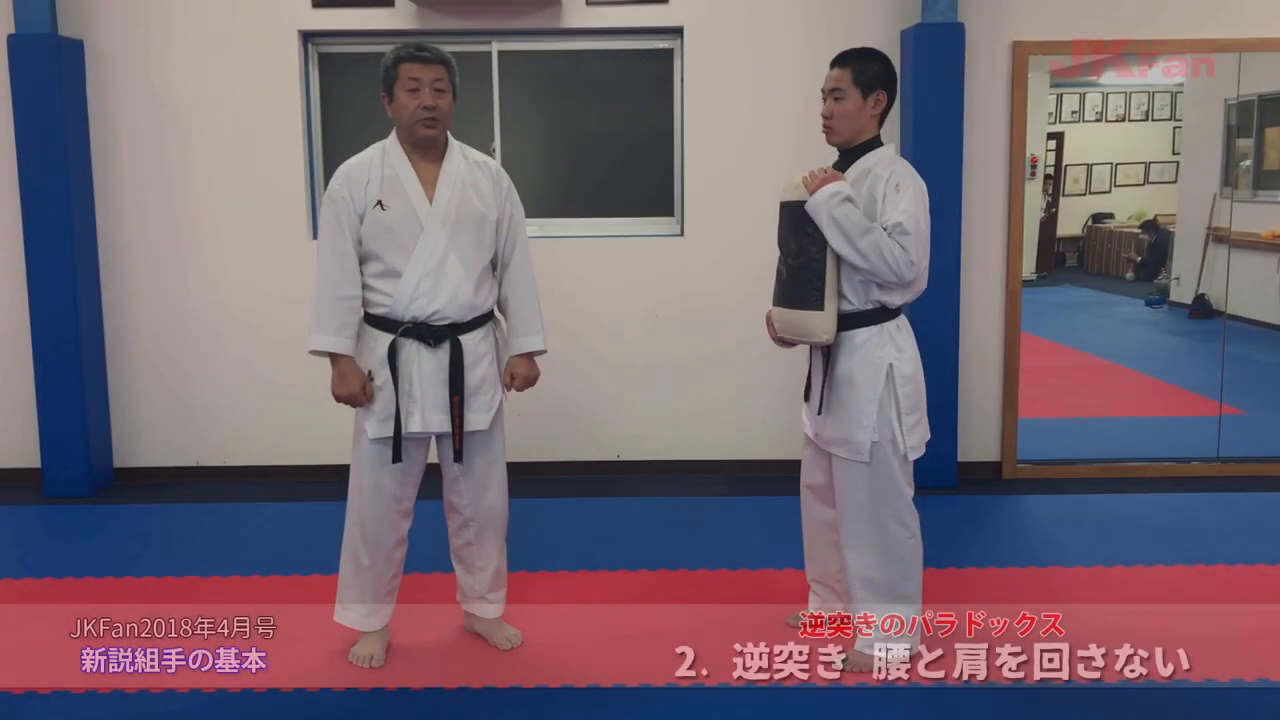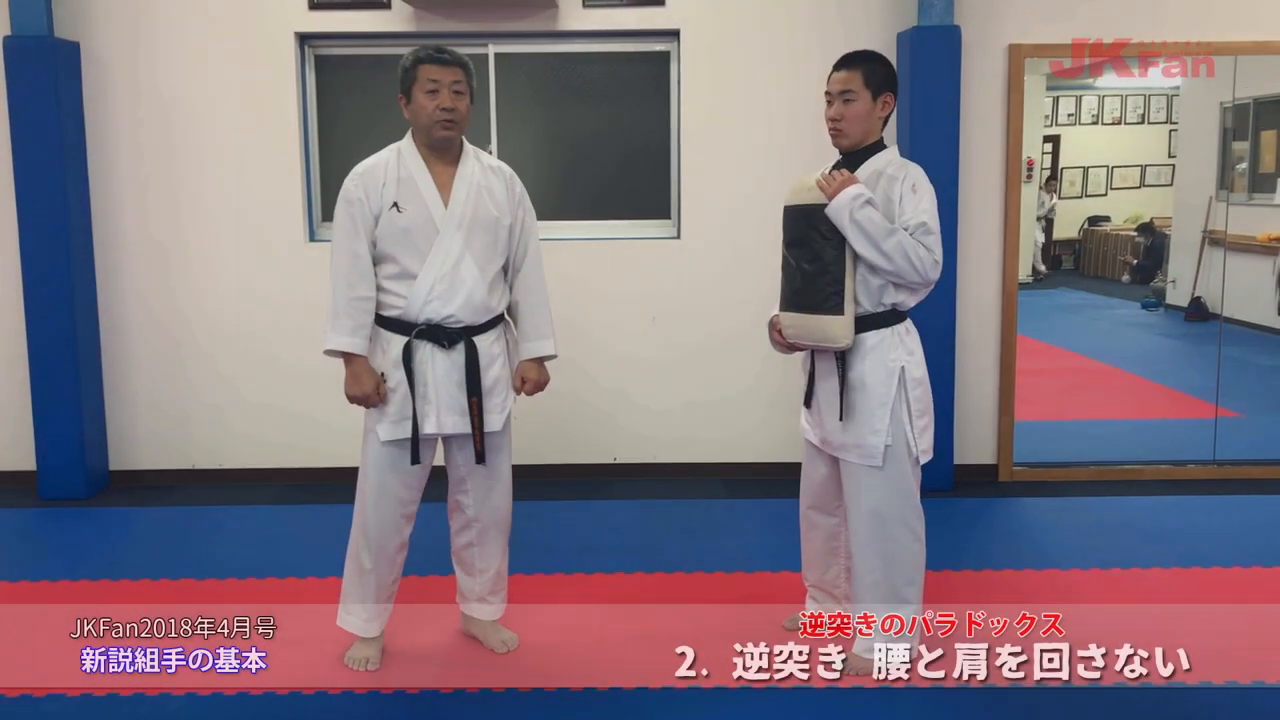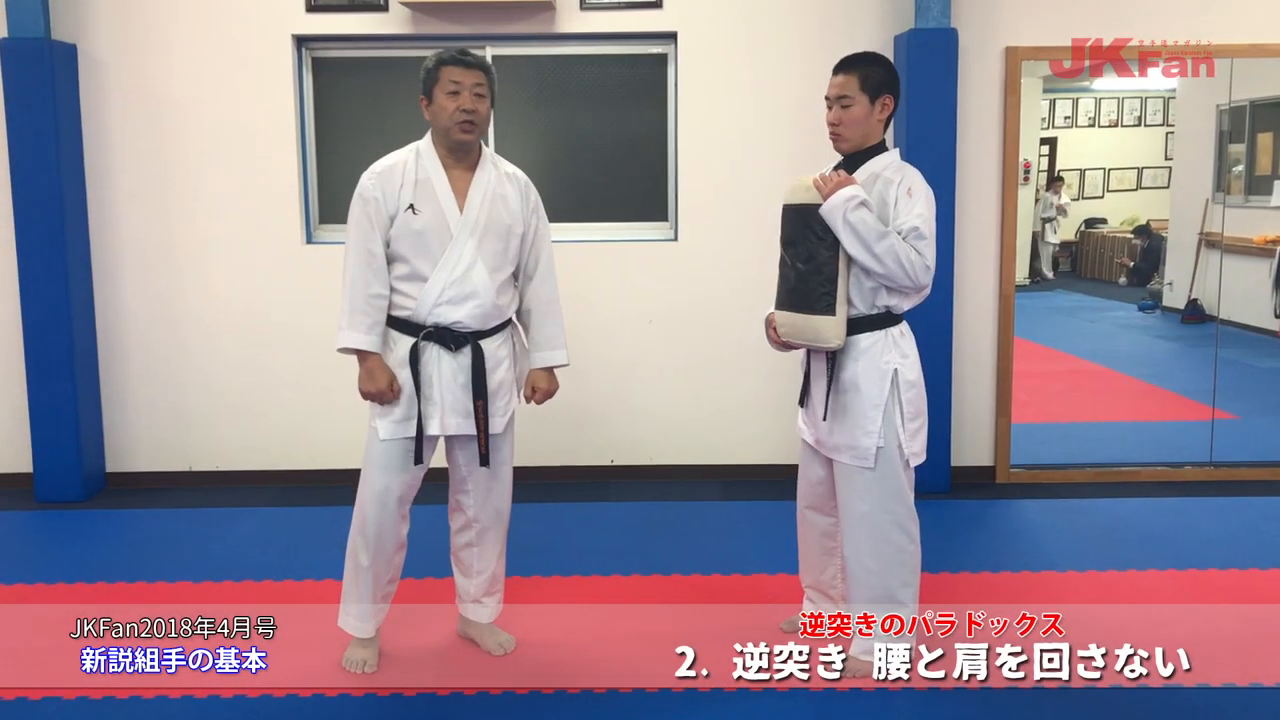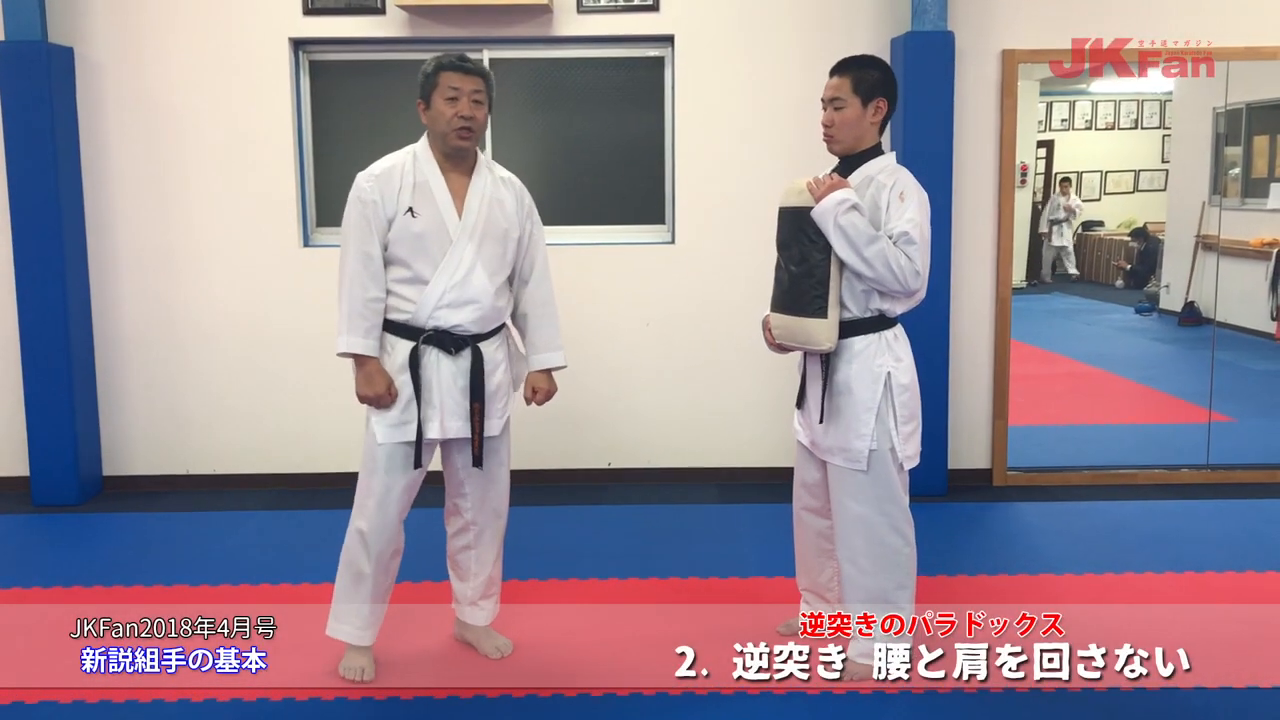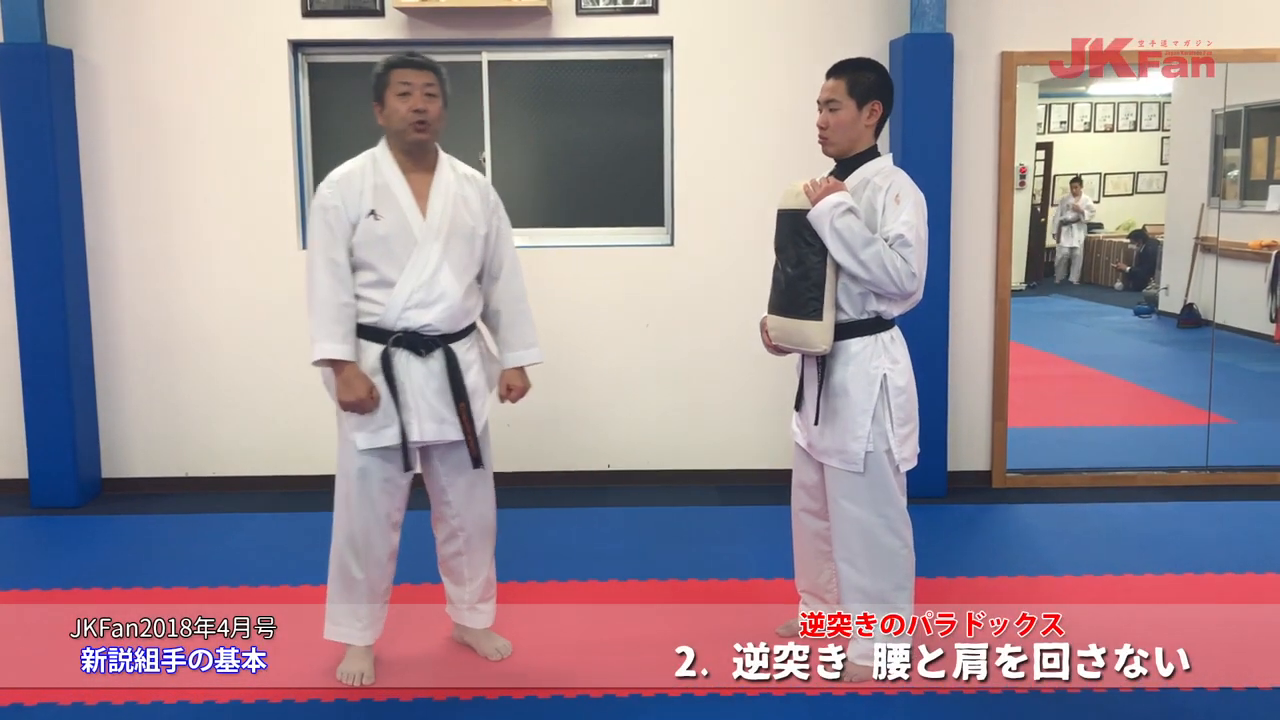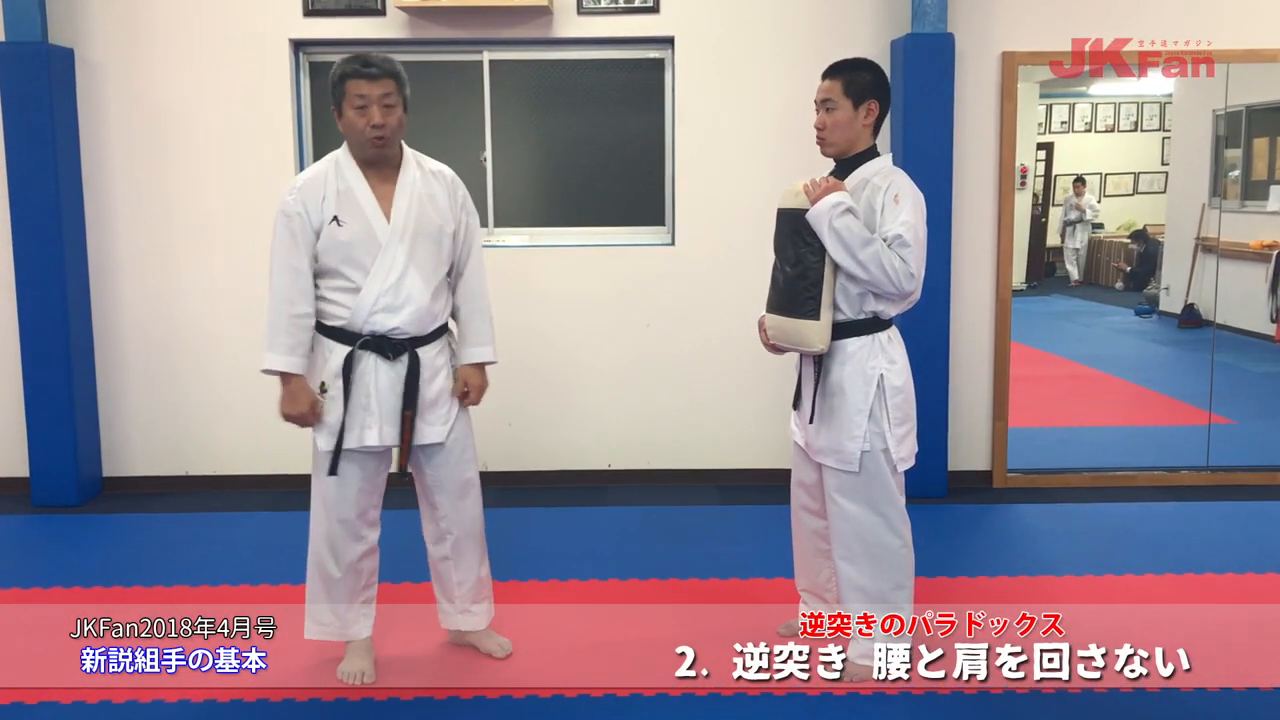
dt=0.3s
person 1, frame 1
left shoulder: (488, 177)
right shoulder: (355, 179)
left elbow: (515, 268)
right elbow: (338, 277)
left wrist: (524, 347)
right wrist: (341, 359)
left hip: (472, 357)
right hip: (393, 360)
left knee: (480, 494)
right knee: (380, 497)
left ankle: (483, 607)
right ankle: (370, 618)
person 1, frame 2
left shoulder: (500, 180)
right shoulder: (370, 180)
left elbow: (526, 272)
right elbow: (352, 277)
left wrist: (534, 352)
right wrist: (355, 360)
left hip: (483, 360)
right hip: (404, 360)
left knee: (484, 496)
right knee: (385, 500)
left ankle: (481, 610)
right ankle: (367, 622)
person 1, frame 3
left shoulder: (515, 187)
right shoulder: (386, 178)
left elbow: (538, 279)
right elbow: (366, 275)
left wrist: (544, 359)
right wrist: (369, 357)
left hip: (486, 363)
right hip: (410, 361)
left knee: (484, 499)
right knee: (383, 500)
left ankle: (477, 613)
right ankle: (363, 624)
person 1, frame 4
left shoulder: (509, 191)
right shoulder: (381, 181)
left elbow: (533, 283)
right elbow: (362, 278)
left wrist: (542, 362)
right wrist: (366, 362)
left hip: (483, 367)
right hip: (409, 365)
left knee: (480, 501)
right knee: (381, 505)
left ankle: (474, 616)
right ankle: (356, 631)
person 1, frame 5
left shoulder: (473, 188)
right shoulder: (345, 186)
left elbow: (502, 280)
right elbow: (330, 284)
left wrist: (515, 359)
right wrist: (343, 368)
left hip: (457, 367)
right hip: (380, 368)
left knee: (468, 504)
right knee: (368, 511)
left ankle: (470, 617)
right ankle: (358, 636)
person 1, frame 6
left shoulder: (442, 183)
right shoulder: (310, 192)
left elbow: (468, 277)
right elbow: (291, 292)
left wrist: (474, 358)
right wrist: (292, 378)
left hip: (429, 368)
right hip: (349, 372)
left knee: (455, 501)
right knee: (345, 513)
left ankle: (467, 618)
right ankle: (355, 634)
person 2, frame 1
left shoulder: (894, 177)
right shoulder: (834, 179)
left elbow: (901, 264)
left wrist: (833, 203)
left hip: (874, 356)
right hip: (830, 353)
left knee: (876, 499)
right knee: (824, 490)
left ankle: (890, 629)
right ankle: (834, 600)
person 2, frame 2
left shoulder: (903, 179)
right shoulder: (828, 183)
left elbow: (923, 265)
left wrist: (852, 206)
right wrist: (787, 322)
left hip: (880, 360)
right hip: (828, 361)
left knee: (882, 506)
right knee: (821, 498)
left ankle: (887, 632)
right ankle: (830, 604)
person 2, frame 3
left shoulder: (903, 182)
right shoulder: (833, 182)
left elbow: (915, 268)
left wrist: (847, 206)
right wrist: (785, 319)
left hip: (875, 363)
right hip: (825, 358)
left knee: (877, 506)
right knee: (819, 497)
left ankle: (883, 634)
right ankle: (828, 605)
person 2, frame 4
left shoulder: (896, 186)
right shoulder: (830, 186)
left elbow: (906, 274)
left wrist: (838, 210)
left hip: (870, 365)
right hip: (822, 361)
left knee: (871, 510)
right knee: (815, 500)
left ankle: (879, 637)
right ankle: (825, 607)
person 2, frame 5
left shoulder: (893, 188)
right shoulder: (828, 188)
left elbow: (902, 276)
left wrist: (835, 212)
right wrist: (779, 323)
left hip: (867, 368)
right hip: (820, 363)
left knee: (869, 510)
right knee: (815, 501)
left ankle: (879, 640)
right ankle: (824, 609)
person 2, frame 6
left shoulder: (891, 187)
right shoulder: (827, 189)
left elbow: (901, 275)
left wrist: (833, 212)
left hip: (865, 366)
right hip: (819, 362)
left knee: (868, 511)
right knee: (813, 501)
left ankle: (880, 639)
right ankle: (823, 608)
